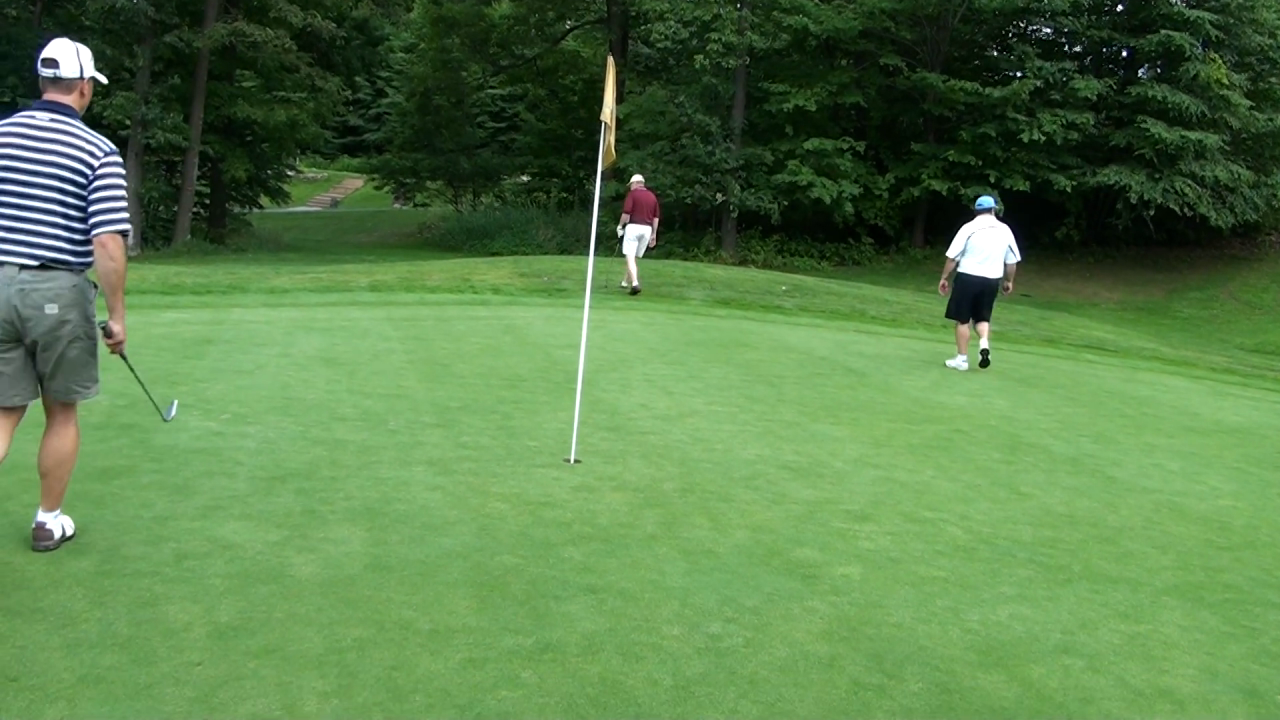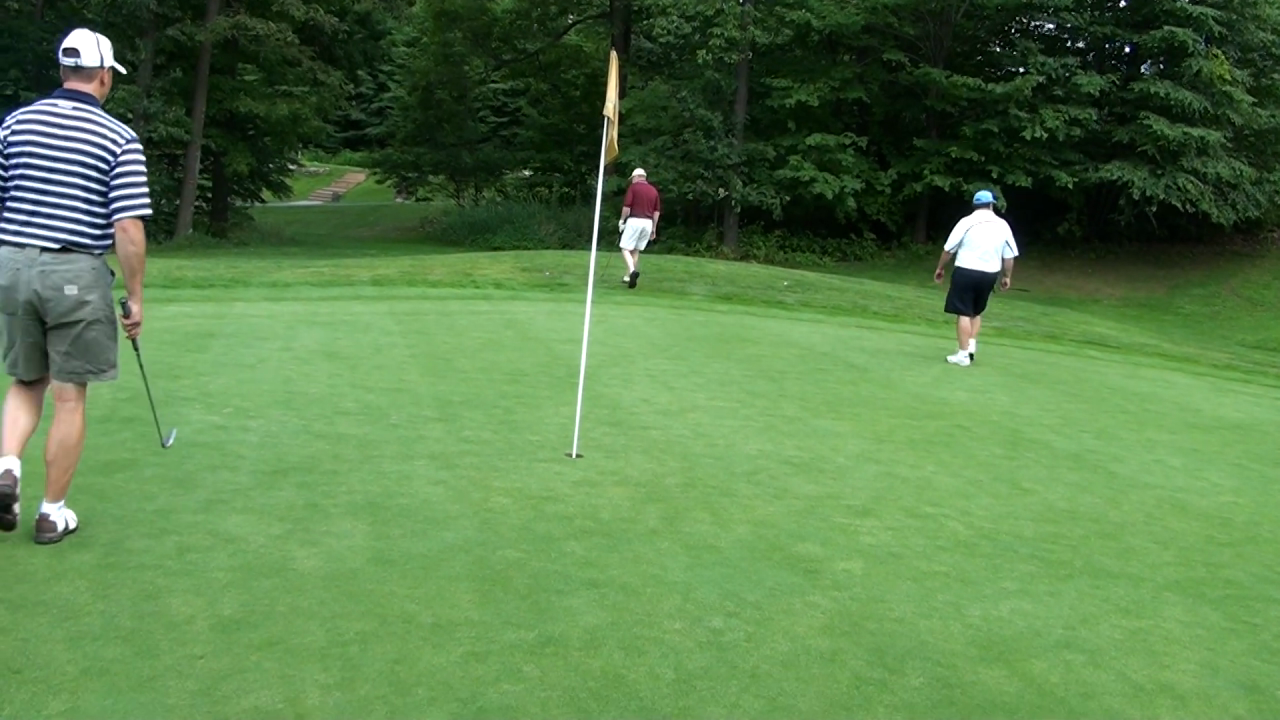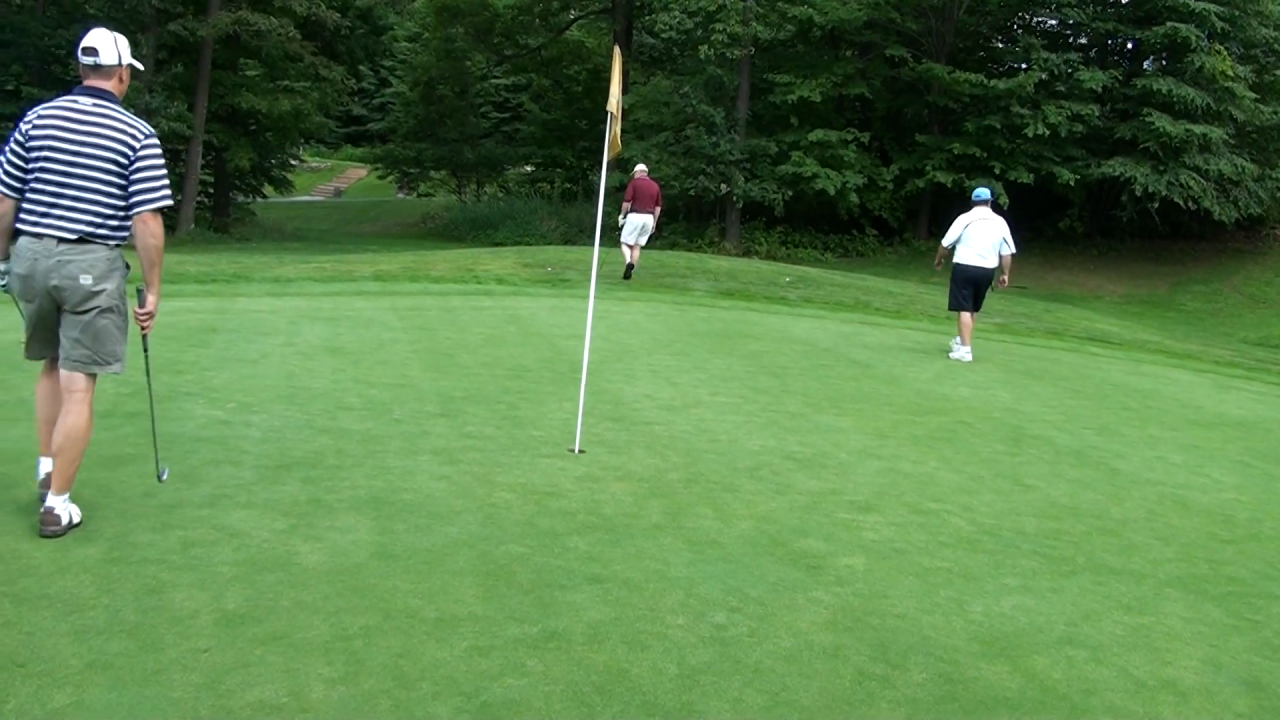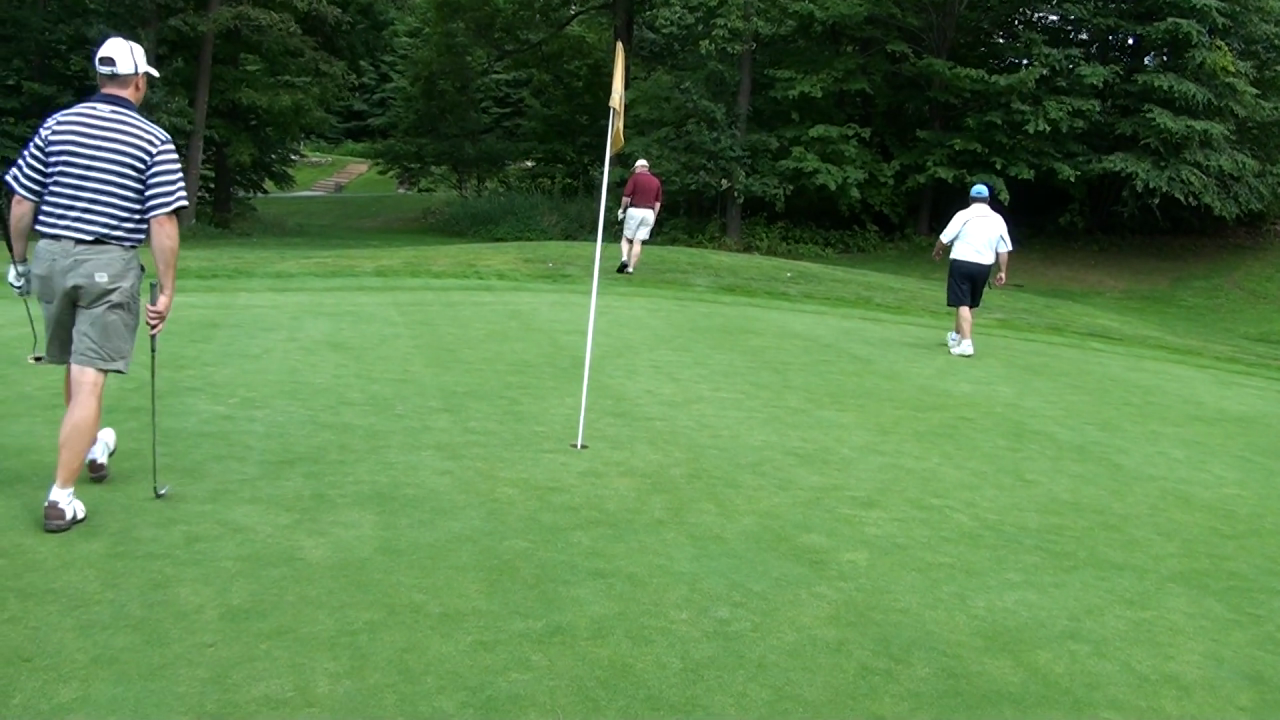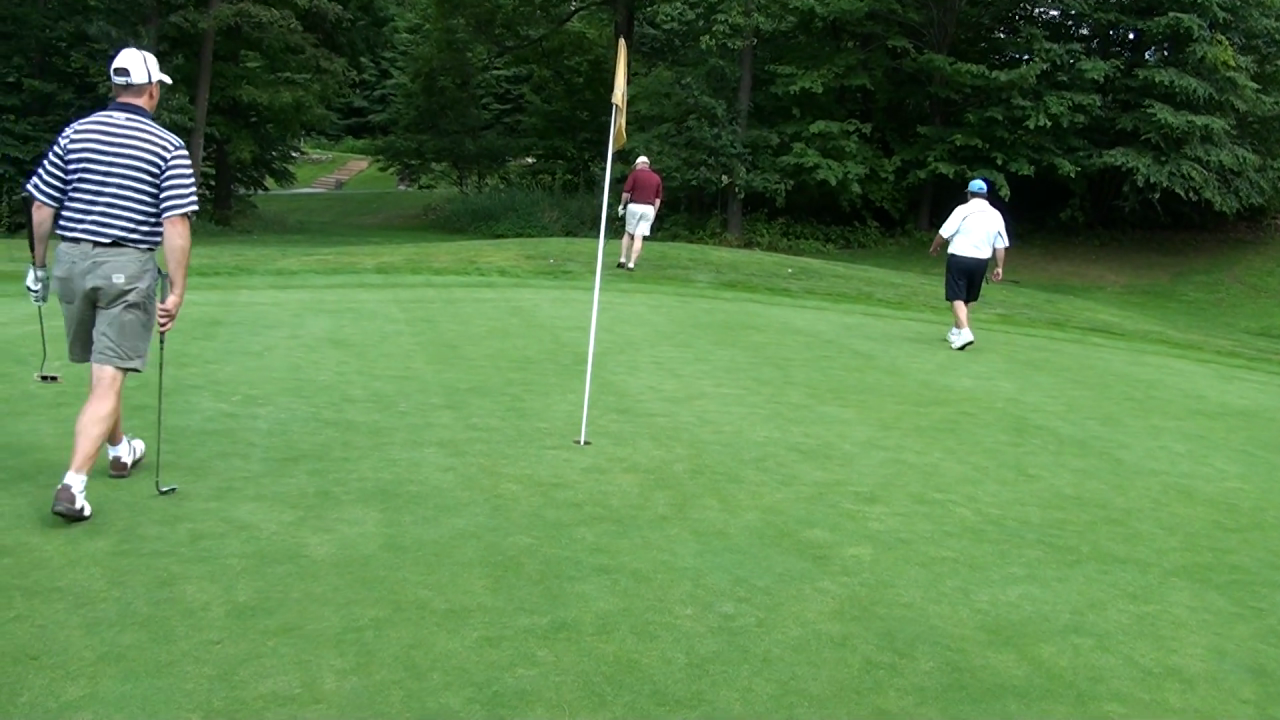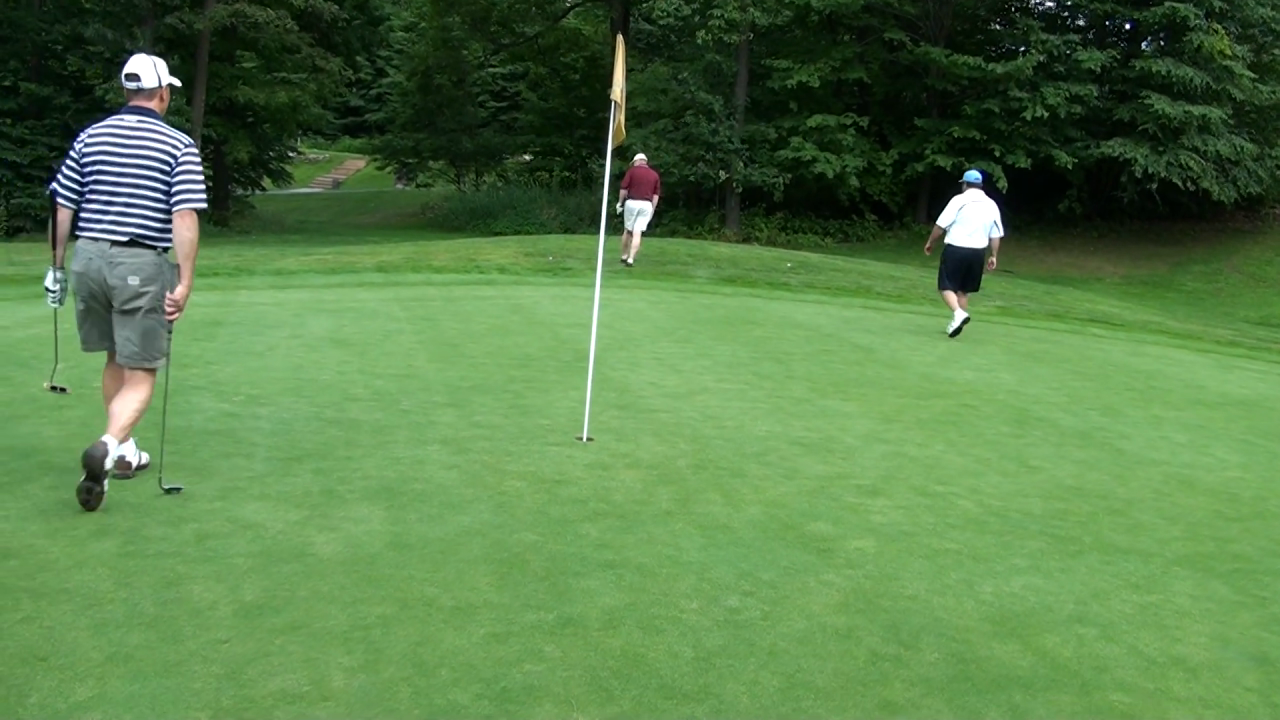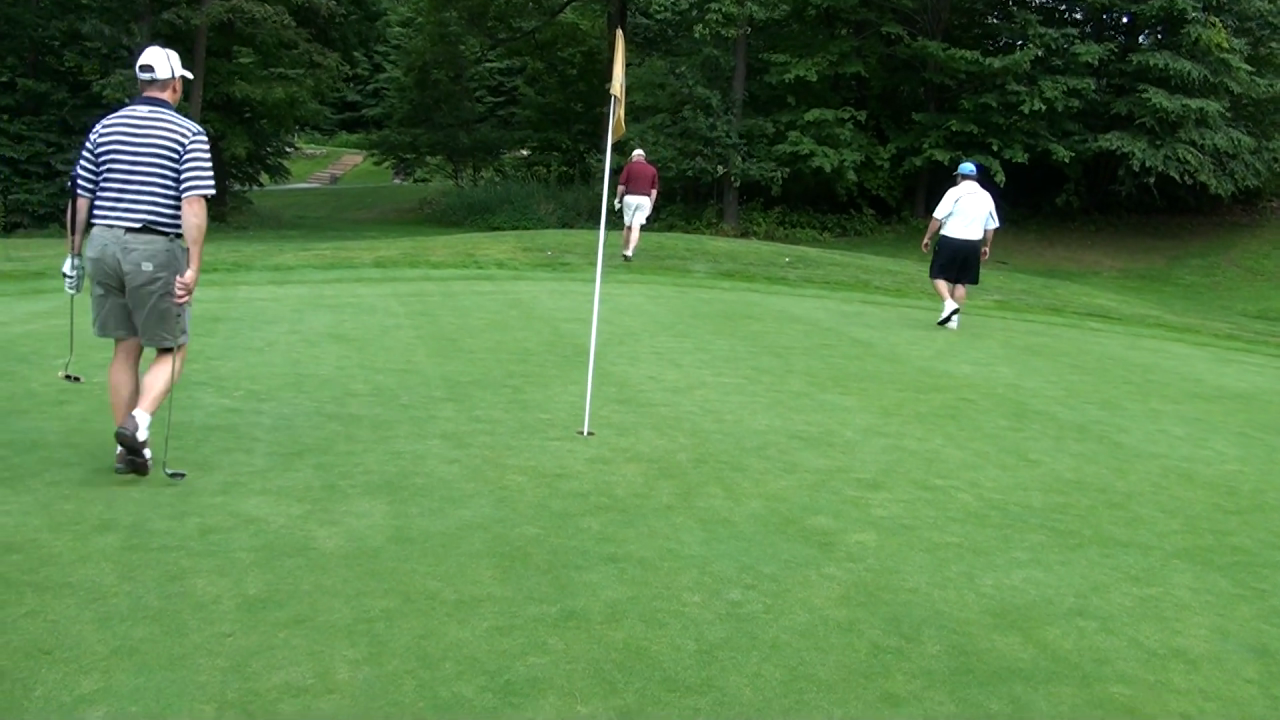
dt=0.1s
person 1, frame 1
right shoulder: (98, 150)
right elbow: (109, 242)
right wrist: (118, 314)
right hip: (58, 294)
right knee: (61, 413)
right ankle: (49, 520)
person 1, frame 2
right shoulder: (119, 137)
right elbow: (129, 226)
right wrist: (136, 298)
right hip: (77, 276)
right knee: (69, 399)
right ankle: (52, 512)
person 1, frame 3
right shoulder: (138, 134)
right elbow: (147, 220)
right wrist: (153, 289)
right hip: (94, 268)
left knee: (53, 369)
right knee: (77, 389)
left ankle: (47, 467)
right ankle: (56, 504)
person 1, frame 4
left shoulder: (56, 124)
right shoulder: (154, 139)
right elbow: (163, 222)
right wrist: (166, 290)
left hip: (52, 260)
right hip: (109, 268)
left knee: (77, 368)
right knee: (88, 385)
left ankle: (92, 450)
right ankle: (60, 498)
person 1, frame 5
left shoulder: (75, 132)
right shoulder: (169, 145)
left elbow: (42, 206)
right elbow: (176, 224)
left wrist: (37, 265)
right wrist: (177, 291)
left hip: (73, 263)
right hip: (128, 268)
left knee: (104, 367)
right knee: (109, 384)
left ankle: (118, 450)
right ankle: (71, 486)
person 1, frame 6
left shoulder: (90, 137)
right shoulder: (179, 145)
left elbow: (63, 209)
right elbow: (185, 219)
left wrist: (56, 266)
right wrist: (184, 282)
left hip: (90, 261)
right hip: (143, 268)
left knee: (116, 365)
right knee: (140, 379)
left ankle: (124, 452)
right ankle: (103, 447)
person 1, frame 7
left shoulder: (104, 127)
right shoulder: (189, 134)
left elbow: (81, 199)
right elbow: (194, 205)
left wrist: (75, 254)
right wrist: (192, 268)
left hip: (105, 247)
right hip: (156, 253)
left knee: (125, 351)
right knee: (170, 354)
left ankle: (126, 445)
right ankle: (137, 423)
person 2, frame 1
left shoulder: (969, 228)
right shoulder: (1005, 231)
left elbow: (952, 257)
right elbow: (1012, 261)
left wrist: (944, 278)
right wrist: (1008, 281)
left hip: (968, 279)
right hip: (991, 281)
left knee: (962, 320)
right knee: (982, 319)
left ankle: (962, 359)
right ankle: (984, 343)
person 2, frame 2
left shoulder: (966, 222)
right shoulder: (1002, 225)
left elbow: (949, 249)
right elbow: (1009, 256)
left wrist: (940, 268)
right wrist: (1006, 276)
left hip: (966, 273)
right hip: (989, 275)
left knee: (963, 313)
right knee: (976, 312)
left ankle: (963, 354)
right ankle: (971, 345)
person 2, frame 3
left shoulder: (965, 219)
right shoulder: (1000, 223)
left elbow: (946, 243)
right elbow: (1006, 253)
left wrist: (938, 259)
right wrist: (1005, 274)
left hip: (964, 269)
right hip: (986, 271)
left knee: (964, 310)
right knee: (971, 309)
left ankle: (965, 350)
right ankle: (960, 341)
person 2, frame 4
left shoulder: (963, 215)
right shoulder: (998, 220)
left elbow: (944, 239)
right elbow: (1003, 250)
left wrist: (936, 251)
right wrist: (1002, 272)
left hip: (961, 265)
right hip: (983, 268)
left knee: (962, 305)
right knee: (969, 305)
left ankle: (966, 344)
right ankle: (955, 337)
person 2, frame 5
left shoulder: (962, 210)
right shoulder: (996, 215)
left elbow: (944, 234)
right elbow: (1000, 246)
left wrist: (933, 247)
right wrist: (999, 267)
left hip: (959, 260)
right hip: (980, 262)
left knee: (957, 299)
right knee: (966, 299)
left ankle: (965, 332)
right ankle: (956, 332)
person 2, frame 6
left shoulder: (959, 200)
right shoulder: (991, 205)
left elbow: (941, 225)
right elbow: (996, 235)
left wrist: (930, 242)
right wrist: (993, 256)
left hip: (955, 250)
right hip: (977, 253)
left knee: (947, 288)
right knee: (964, 290)
left ankle: (959, 314)
right ankle: (955, 322)
person 2, frame 7
left shoulder: (955, 192)
right shoulder: (986, 197)
left elbow: (938, 217)
right elbow: (990, 227)
left wrist: (927, 237)
right wrist: (986, 247)
left hip: (950, 241)
right hip: (973, 244)
left knee: (937, 276)
right knee: (961, 282)
left ankle: (949, 304)
right ankle: (953, 319)
